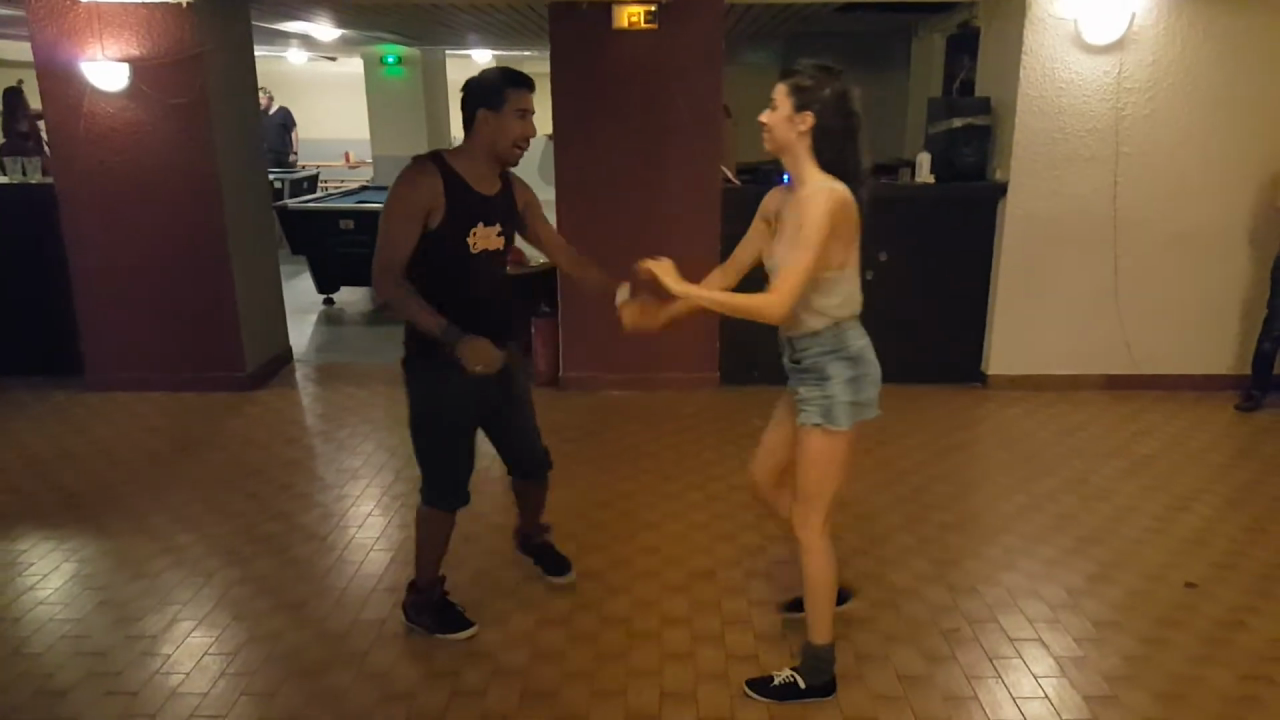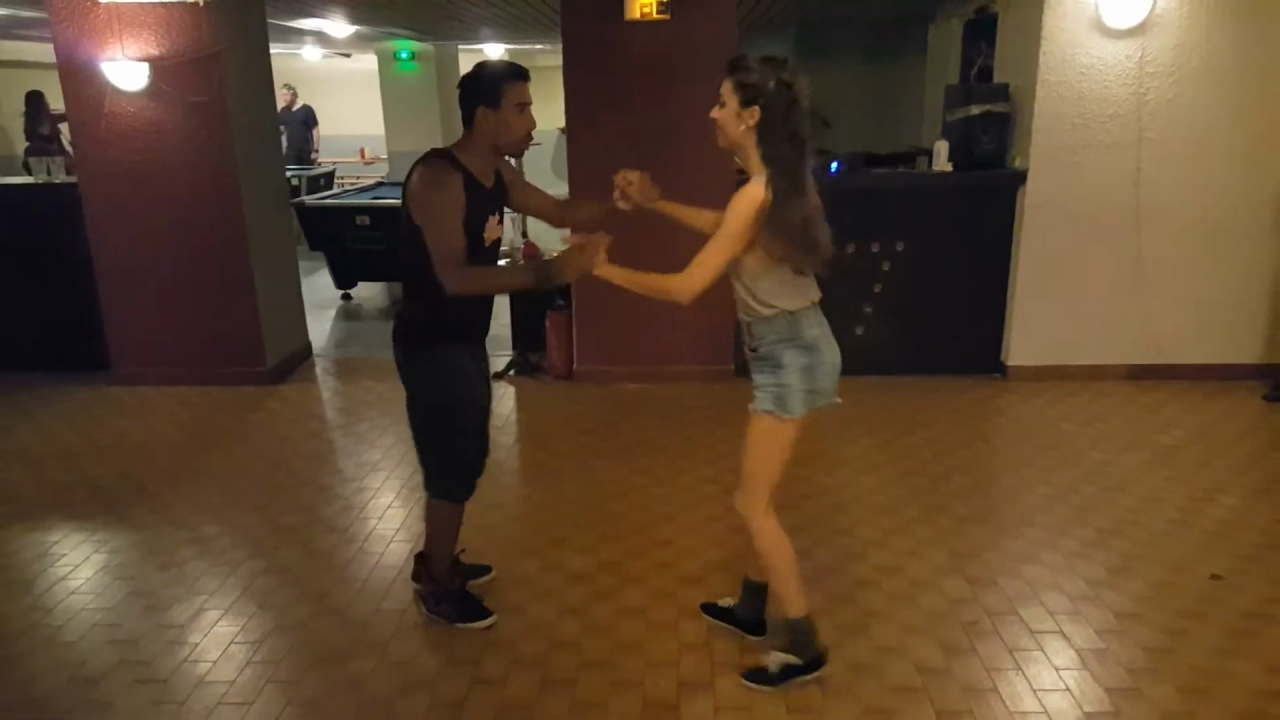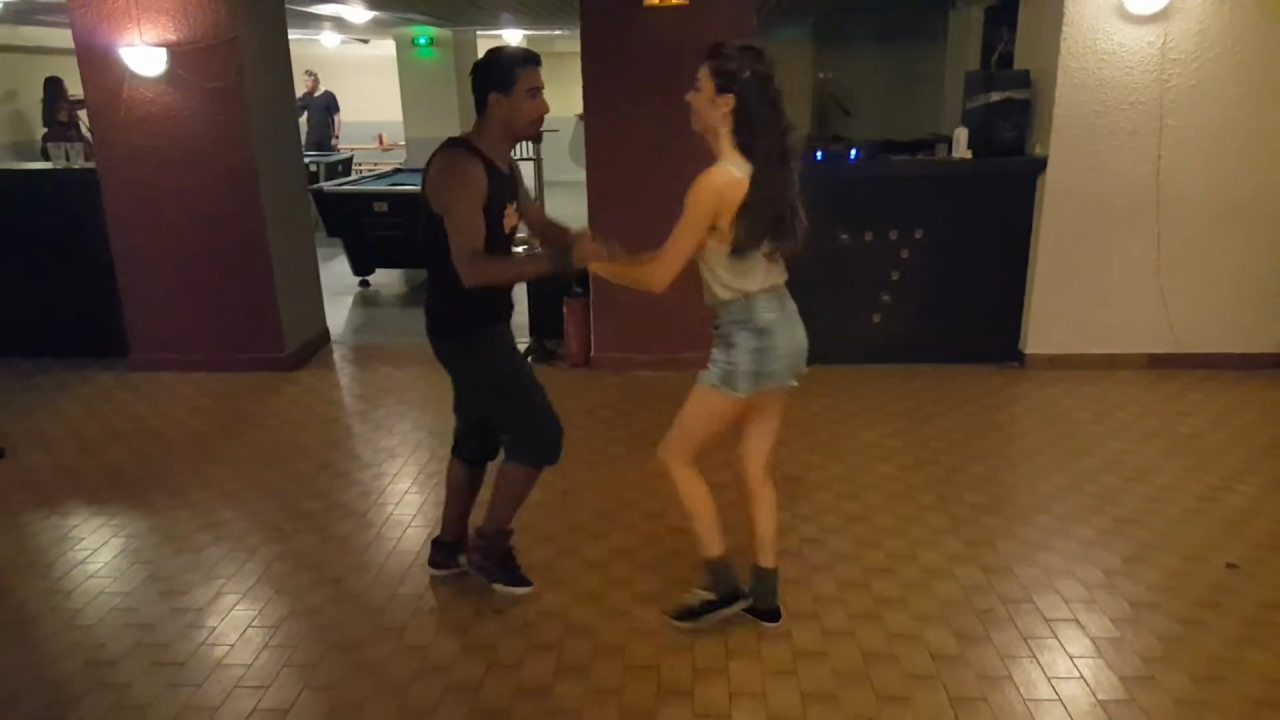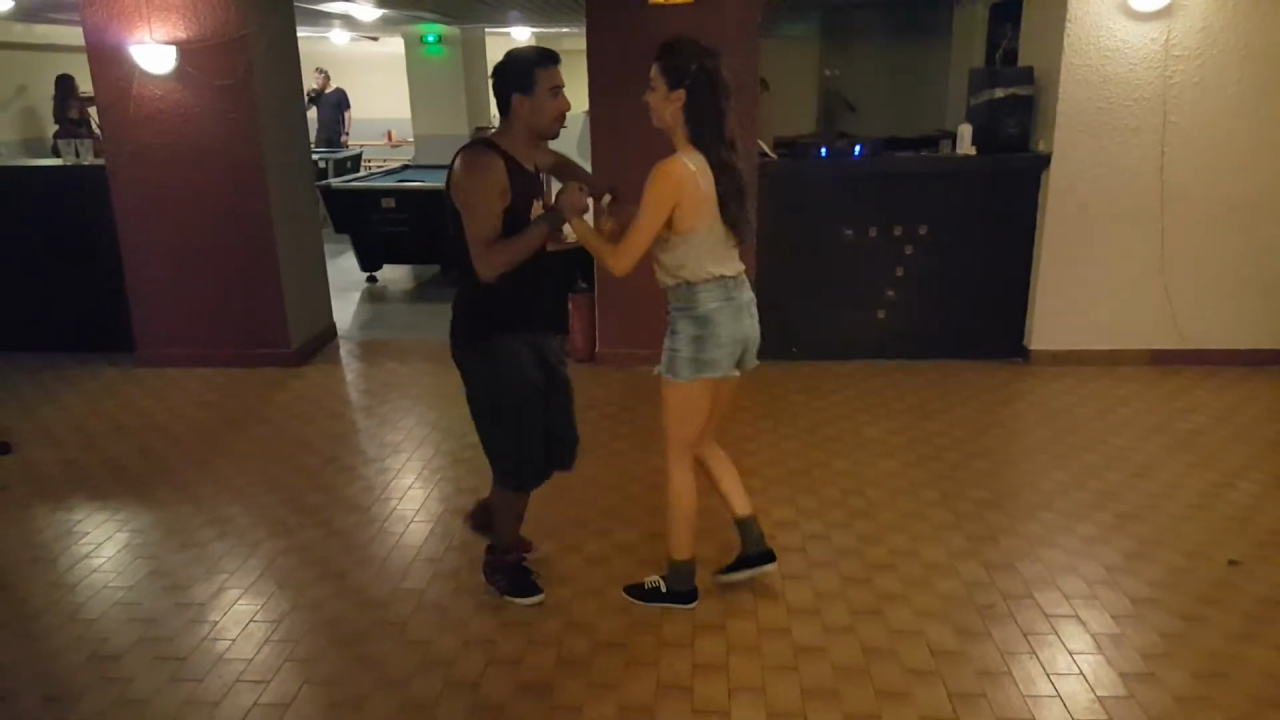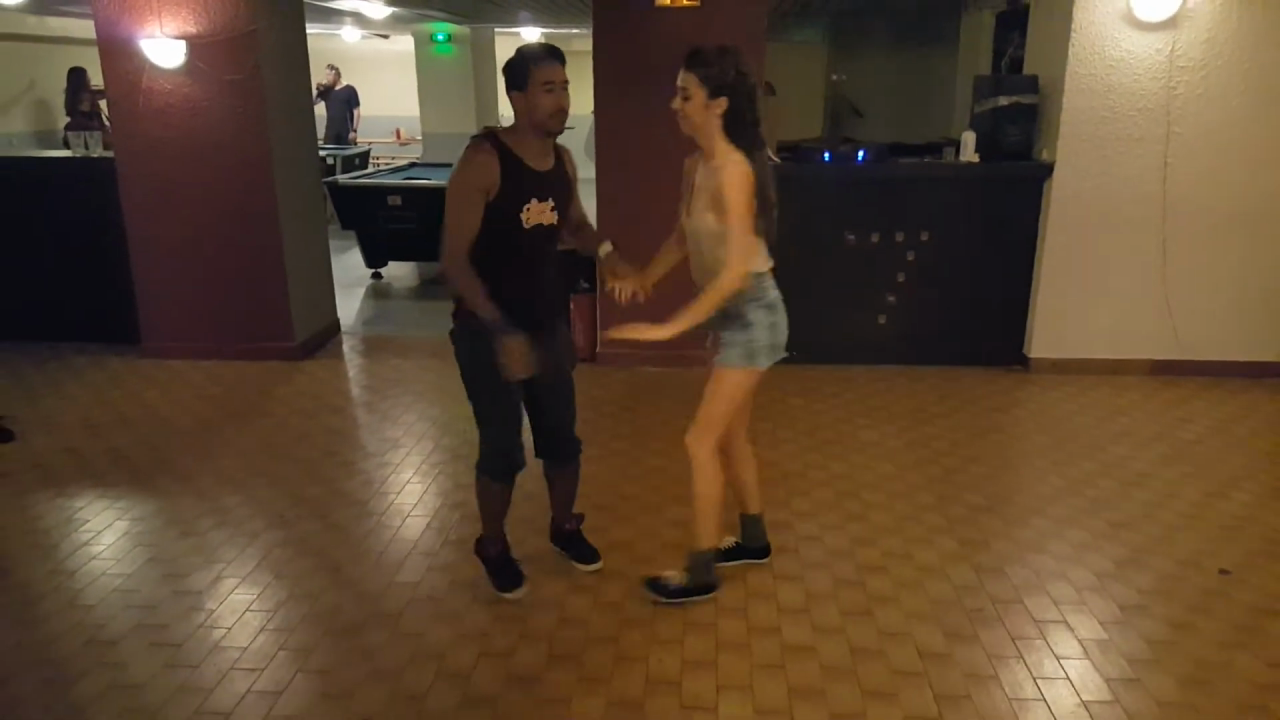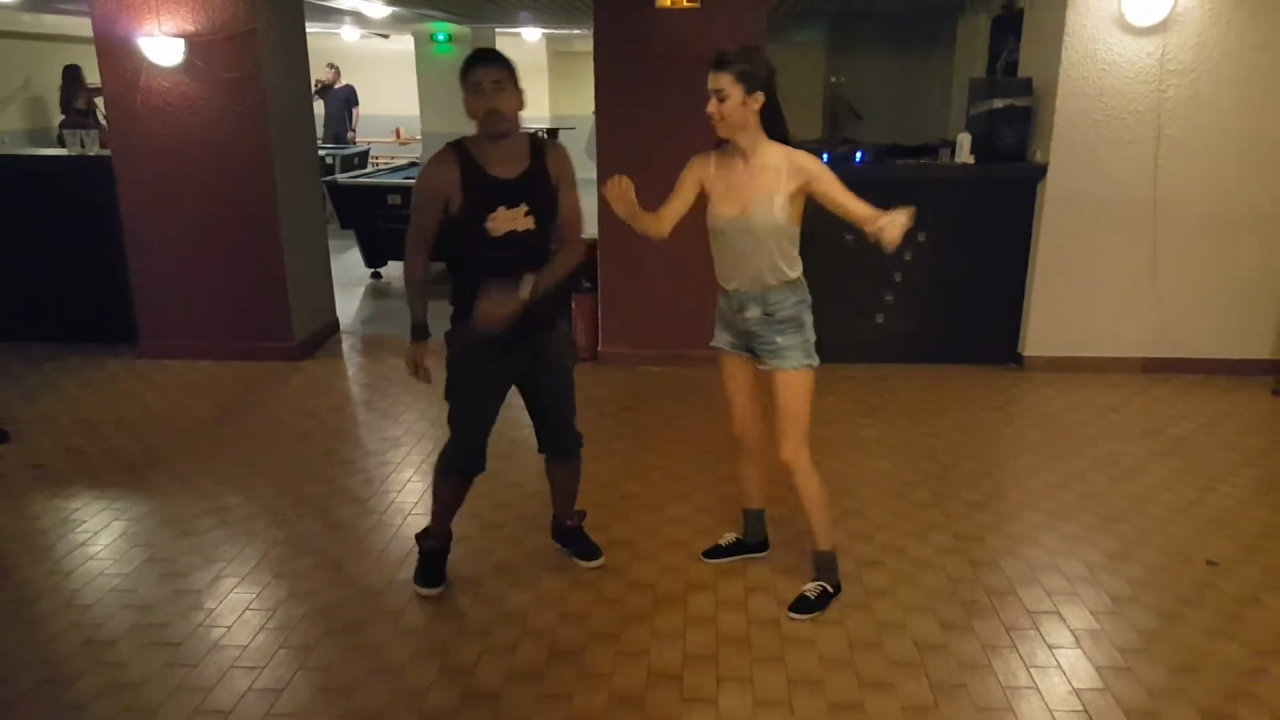
dt=0.3s
person 1, frame 1
left shoulder: (825, 201)
right shoulder: (782, 199)
left elbow: (775, 306)
right elbow: (735, 268)
left wrist: (679, 289)
right wrist: (666, 311)
left hip: (836, 368)
right hip: (813, 365)
left knee: (810, 519)
right knee: (765, 474)
left ankle: (817, 670)
right ankle: (829, 587)
person 1, frame 2
left shoulder: (757, 196)
right shoulder: (777, 186)
left elbow: (686, 288)
right elbow: (725, 228)
left wrist: (606, 270)
right wrist: (657, 203)
left hip: (791, 358)
right hip: (788, 351)
left knee: (752, 502)
right knee: (756, 491)
left ankle: (803, 644)
right ankle: (752, 606)
person 1, frame 3
left shoulder: (716, 182)
right shoulder: (761, 171)
left elbow: (657, 279)
left wrist: (597, 265)
right wrist: (632, 259)
left hip: (748, 338)
right hip: (779, 328)
left knee: (675, 454)
right knee: (756, 468)
left ankle: (720, 582)
right ankle: (763, 594)
person 1, frame 4
left shoulder: (671, 173)
right shoulder: (716, 162)
left elbow: (619, 262)
left wrist: (576, 221)
right wrist: (624, 222)
left hip: (701, 321)
right hip: (736, 311)
left knee: (679, 457)
right knee: (702, 445)
left ankle: (680, 581)
right ankle: (753, 544)
person 1, frame 5
left shoulder: (733, 171)
right shoulder: (697, 167)
left elbow: (737, 271)
right elbow: (683, 245)
left wrist: (668, 327)
right wrist: (643, 279)
left hip: (750, 317)
right hip: (725, 317)
left knee: (700, 442)
right knee: (730, 435)
left ankle: (697, 574)
right ankle: (754, 538)
person 1, frame 6
left shoulder: (798, 167)
right shoulder: (704, 167)
left elbow: (868, 219)
right elbow: (659, 228)
left wrist: (888, 224)
right wrist: (628, 211)
left hip: (784, 315)
right hip: (732, 313)
left knee: (792, 454)
right knee: (745, 437)
left ankle: (826, 570)
right ankle: (753, 533)
person 2, frame 1
left shoulder: (513, 189)
right shoulder: (423, 182)
left elbow: (561, 253)
right elbow: (387, 280)
left wrist: (618, 291)
right wrist: (452, 338)
left hip: (496, 351)
right hip: (438, 359)
left knee: (531, 459)
right knee: (447, 481)
left ankle: (534, 536)
right ankle: (422, 595)
person 2, frame 2
left shoulder: (498, 174)
right shoulder: (437, 178)
left elbow: (560, 213)
right elbow: (455, 278)
left wrist: (614, 205)
right wrist: (549, 272)
left hip: (467, 340)
right hip: (431, 346)
left knee: (465, 461)
right knee: (451, 470)
left ankle: (432, 559)
right ankle: (440, 587)
person 2, frame 3
left shoulder: (500, 161)
right shoulder: (459, 168)
left elbow: (538, 227)
right elbow: (473, 270)
left wrist: (576, 244)
right wrist: (562, 259)
left hip: (480, 326)
right hip: (467, 330)
left knee: (478, 437)
right knee: (539, 433)
left ankle: (450, 546)
right ankle: (491, 542)
person 2, frame 4
left shoulder: (528, 155)
right shoulder: (480, 165)
left elbow: (563, 166)
right elbow: (488, 264)
left wrist: (599, 192)
right wrist: (556, 219)
left hip: (534, 331)
right hip: (490, 338)
left knee: (558, 443)
right knee: (521, 454)
left ankle: (493, 512)
right ankle: (504, 558)
person 2, frame 5
left shoulder: (560, 156)
right shoulder: (483, 160)
right elbow: (454, 260)
left wrist: (604, 252)
right wrist: (501, 332)
left hip: (549, 323)
right hip: (494, 331)
left knee: (560, 438)
right knee: (502, 446)
left ankle: (564, 526)
right ankle: (493, 548)
person 2, frame 6
left shoulder: (551, 157)
right shoulder: (446, 169)
left elbow: (574, 244)
right elbow: (418, 249)
left wrist: (524, 290)
right wrist: (419, 332)
left hip: (544, 327)
right hip: (477, 334)
left knee: (562, 435)
right knee: (465, 448)
left ankle: (566, 523)
right ankle: (435, 540)
